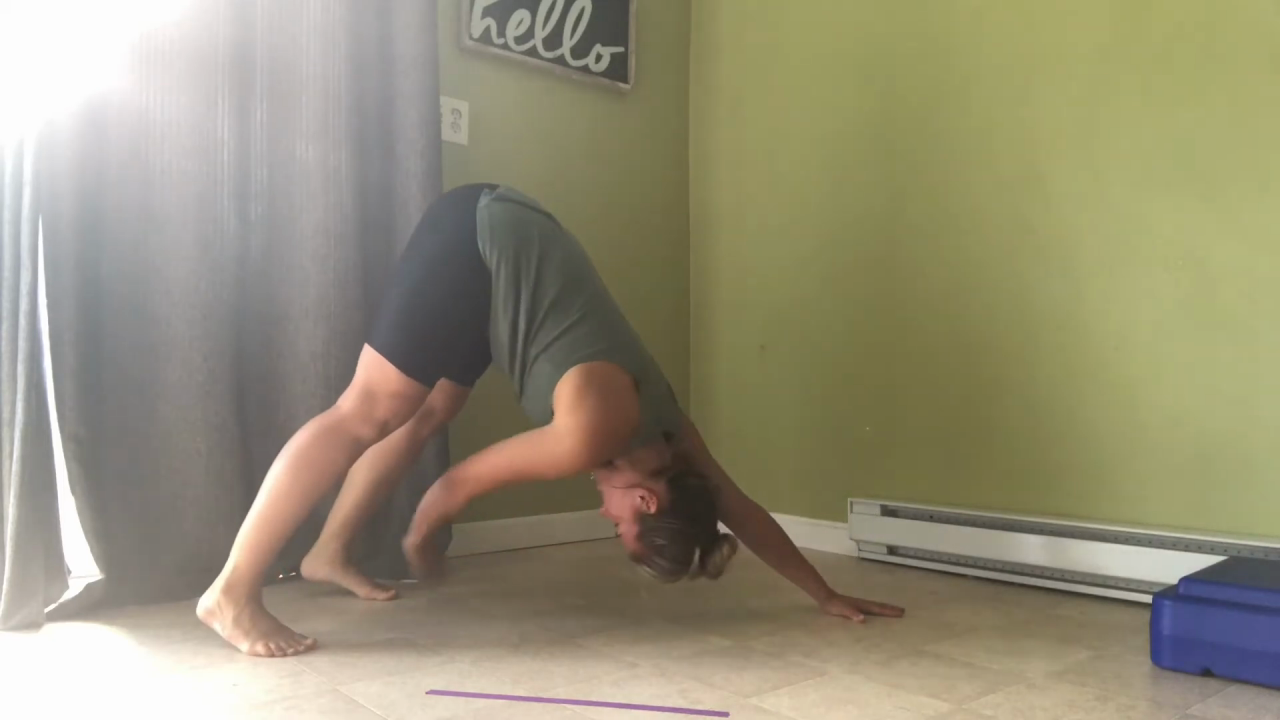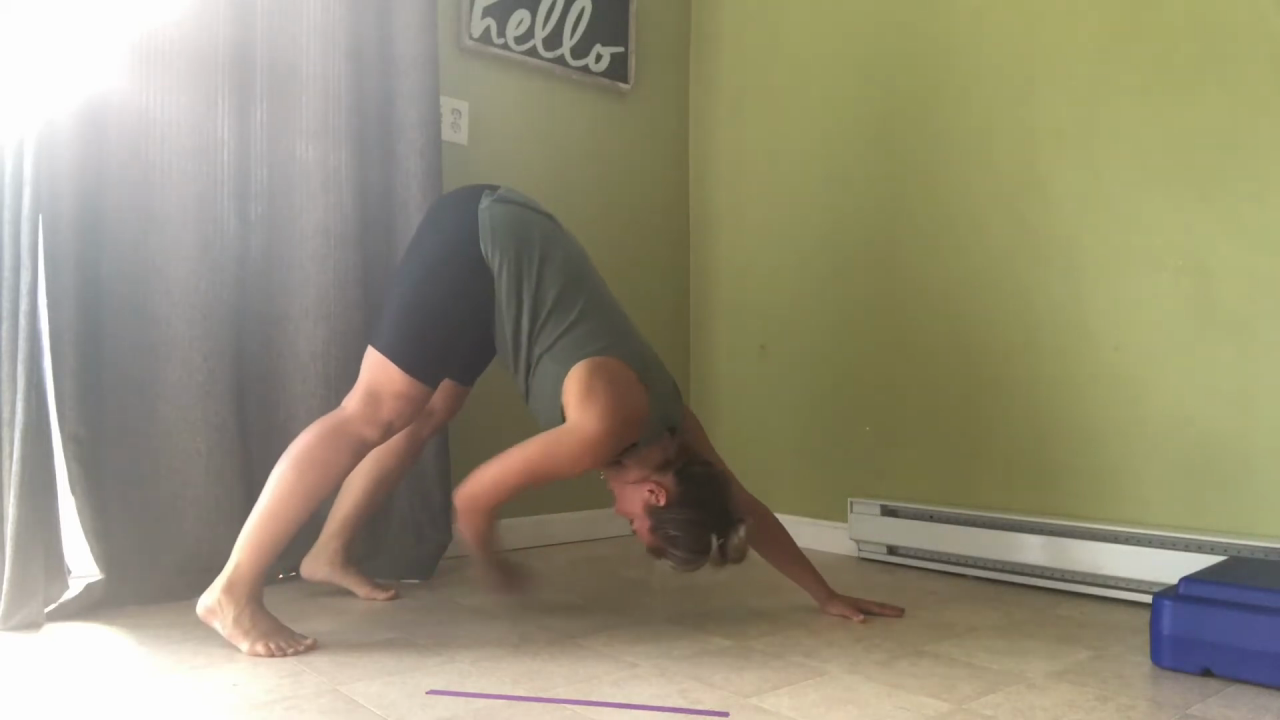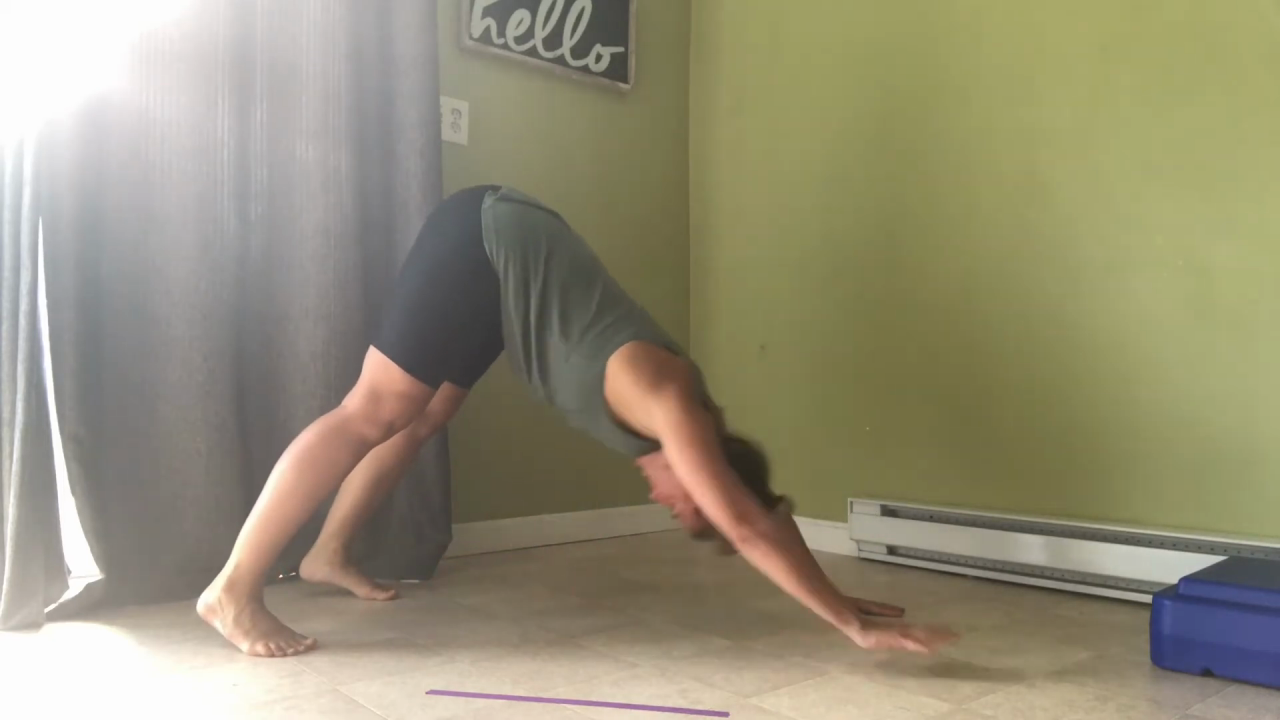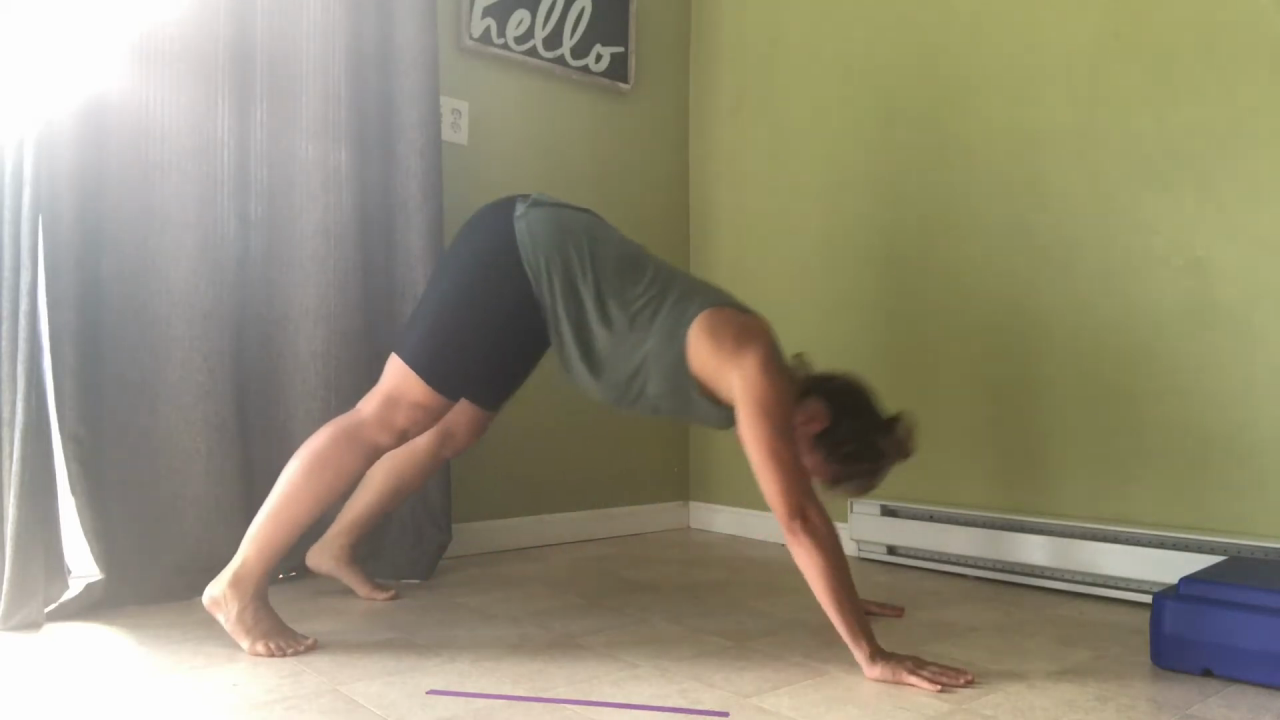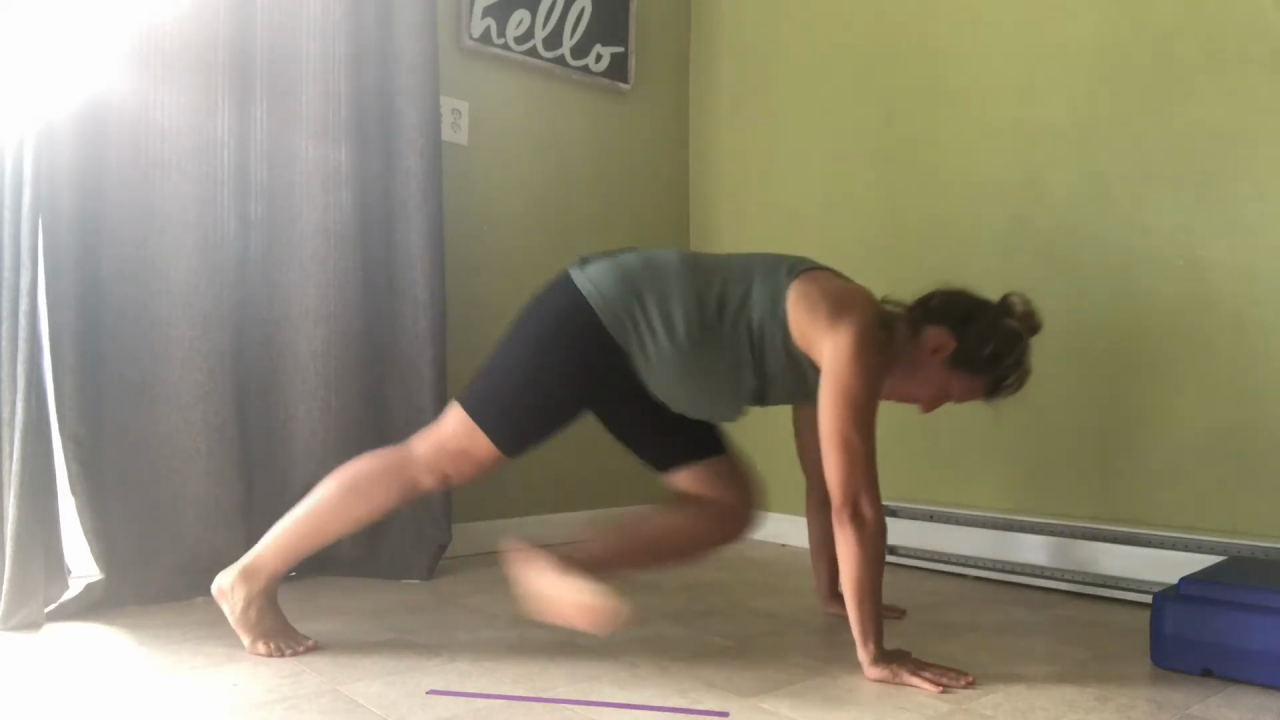
dt=0.4s
person 1, frame 1
left shoulder: (666, 431)
right shoulder: (599, 431)
left elbow: (739, 508)
right elbow: (460, 482)
left wrist: (827, 595)
right wrist: (418, 537)
left hip: (500, 244)
right hip: (477, 237)
left knee: (427, 413)
right knee: (364, 415)
left ankle: (329, 553)
right ankle: (231, 592)
person 1, frame 2
left shoulder: (673, 428)
right shoulder: (610, 425)
left elbow: (744, 505)
right elbow: (474, 497)
left wrist: (826, 595)
right wrist: (494, 568)
left hip: (502, 244)
right hip: (477, 239)
left knee: (425, 415)
right knee: (370, 416)
left ankle: (329, 553)
right ankle: (232, 592)
person 1, frame 3
left shoulder: (692, 417)
right shoulder: (669, 405)
left elbow: (759, 508)
right elbow: (746, 525)
left wrist: (836, 593)
right wrist: (856, 624)
left hip: (506, 249)
right hip: (481, 239)
left knee: (420, 417)
right knee: (369, 415)
left ankle: (328, 555)
right ankle: (234, 590)
person 1, frame 4
left shoulder: (770, 384)
right shoulder: (757, 374)
left elbow: (801, 512)
right elbow: (799, 520)
left wrist: (844, 602)
right wrist: (869, 653)
left hip: (537, 263)
right hip: (517, 254)
left knee: (452, 429)
right knee: (387, 418)
left ankle: (336, 548)
right ankle: (238, 587)
person 1, frame 5
left shoulder: (836, 354)
right shoulder: (858, 335)
left elbow: (822, 485)
right elbow: (854, 507)
left wrist: (835, 593)
right wrist: (873, 652)
left hip: (629, 351)
right hip: (598, 318)
left knee: (728, 505)
right knee: (437, 459)
left ankle: (562, 563)
right ankle: (250, 580)
